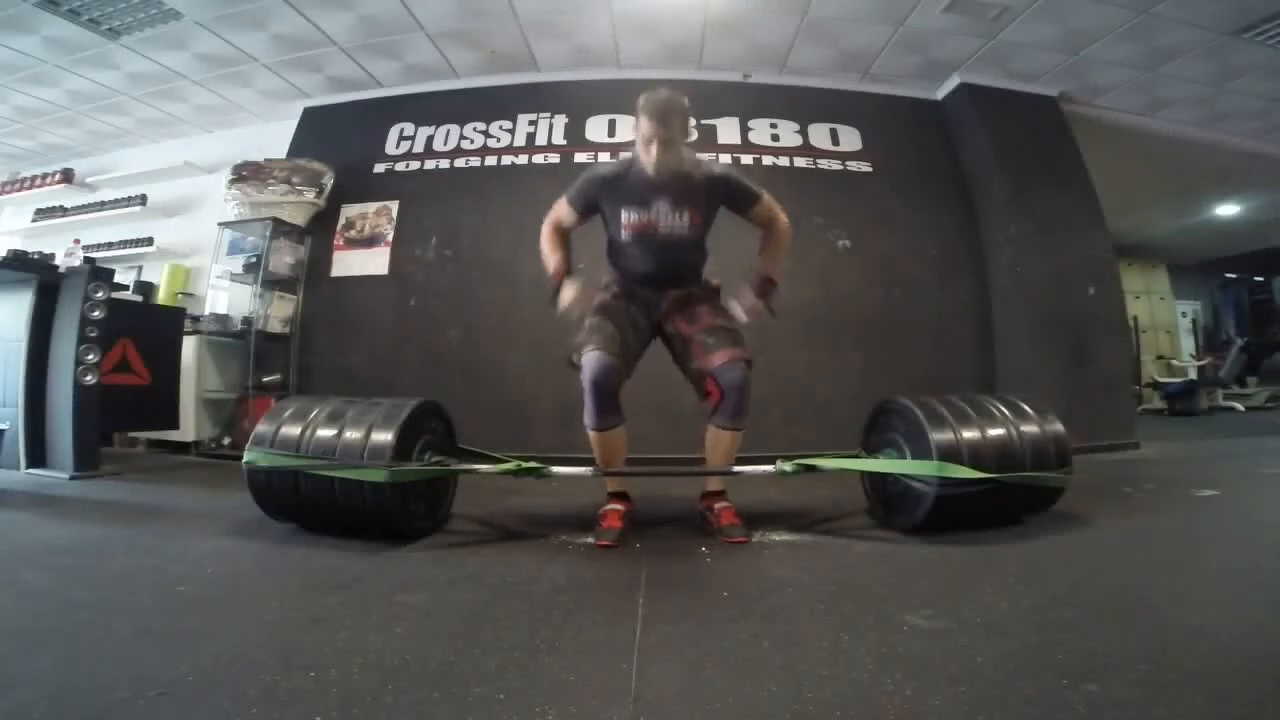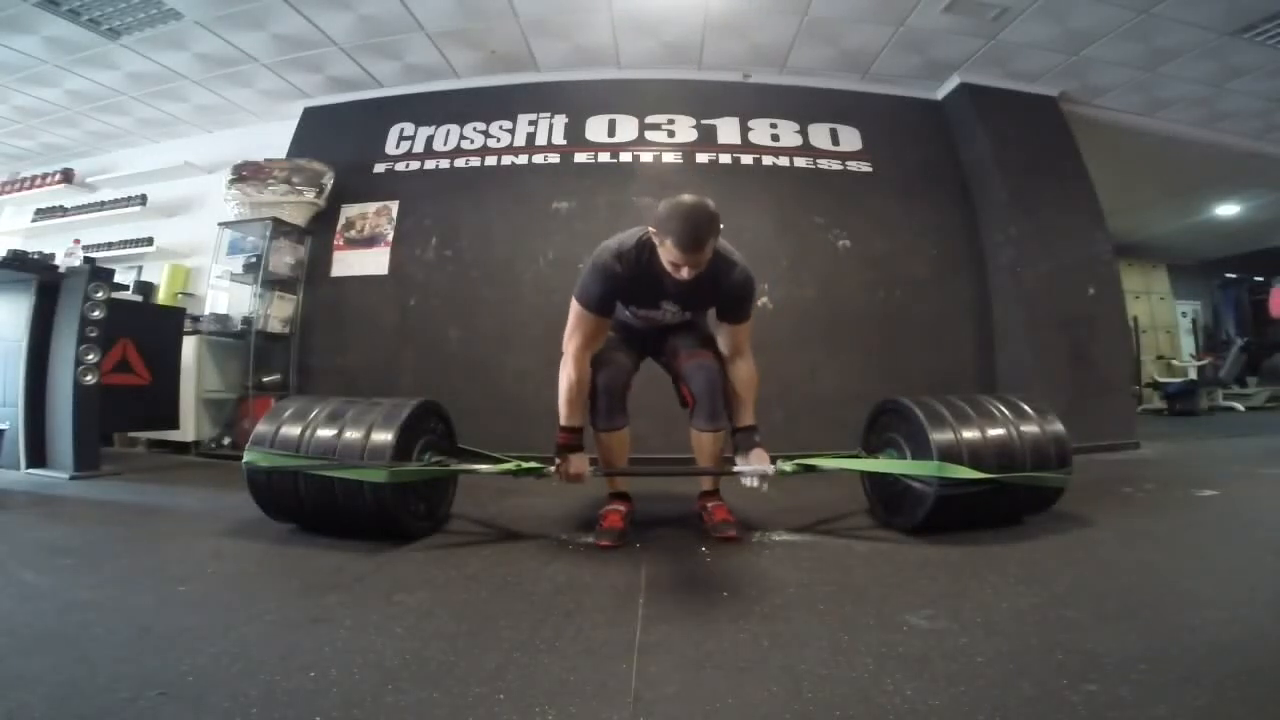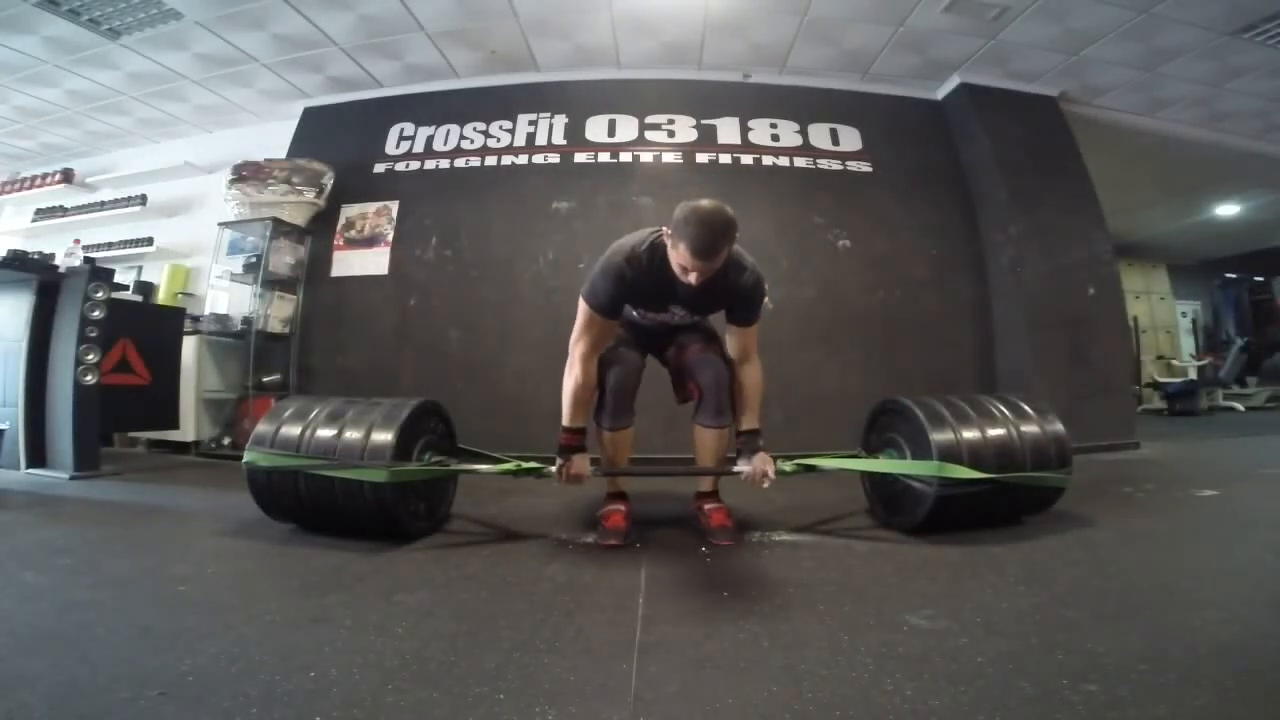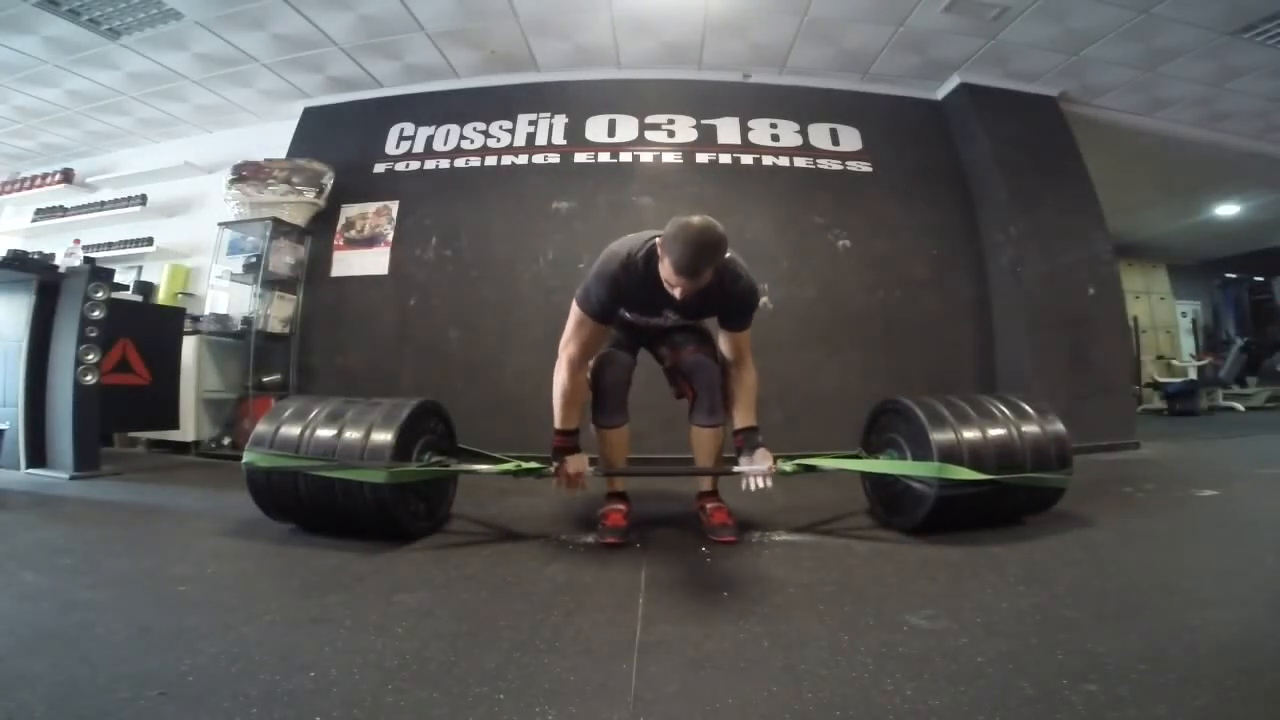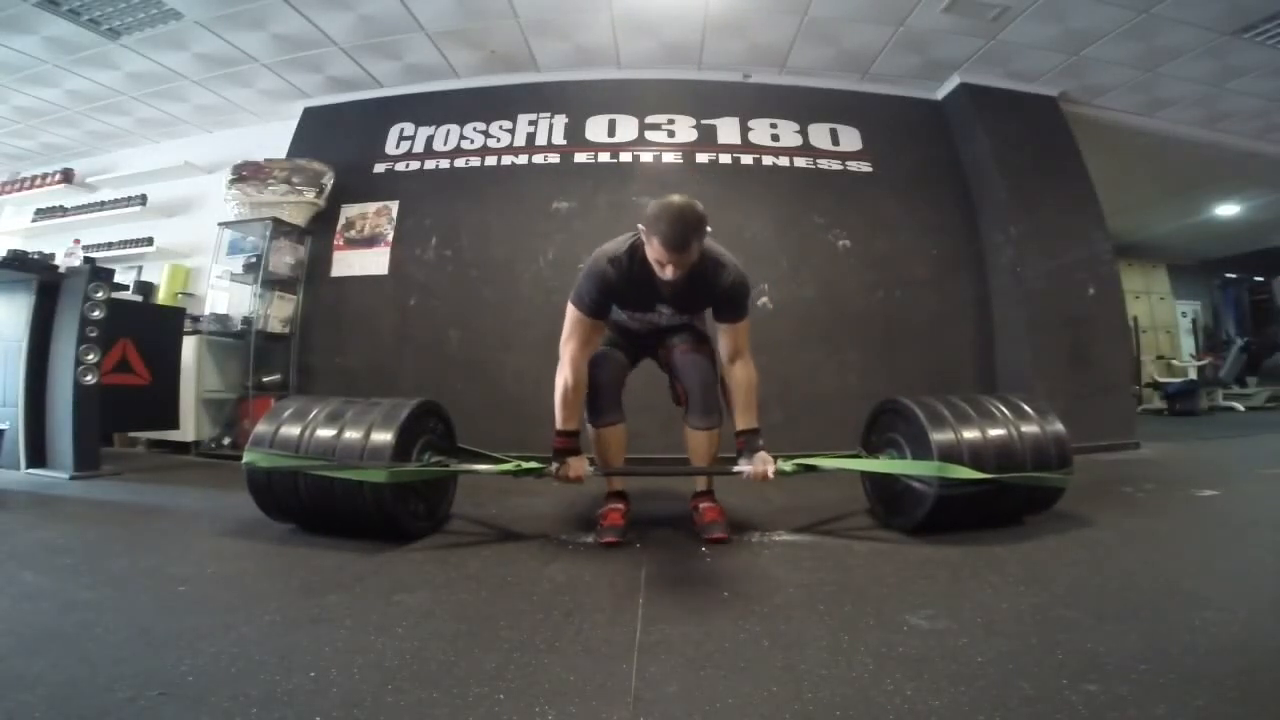
dt=1s
person 1, frame 1
left shoulder: (714, 179)
right shoulder: (605, 179)
left elbow: (777, 224)
right elbow: (553, 225)
left wrist: (764, 285)
right wrist: (562, 281)
left hip: (689, 295)
right hip: (626, 293)
left knee: (734, 378)
right knee: (597, 375)
left ankle: (715, 496)
right ankle: (615, 497)
person 1, frame 2
left shoulder: (733, 275)
right shoulder: (613, 261)
left elbow: (737, 356)
right elbow: (577, 351)
left wrist: (747, 439)
right wrist: (570, 443)
left hip: (684, 329)
right hip: (622, 328)
left knee: (708, 383)
right knee: (604, 384)
left ankle: (710, 496)
right ankle: (617, 497)
person 1, frame 3
left shoulder: (745, 279)
right shoulder: (624, 262)
left elbow: (744, 360)
right elbow: (583, 354)
left wrist: (750, 443)
right wrist: (572, 445)
left hip: (686, 329)
right hip: (626, 325)
left knee: (716, 380)
right knee: (615, 382)
left ankle: (708, 496)
right ankle: (615, 497)
person 1, frame 4
left shoulder: (737, 285)
right shoulder: (617, 266)
left elbow: (738, 362)
right elbow: (572, 358)
left wrist: (749, 440)
right wrist: (566, 446)
left hip: (681, 328)
right hip: (620, 324)
left knee: (708, 377)
right knee: (609, 377)
left ankle: (708, 496)
right ankle: (615, 497)
person 1, frame 5
left shoulder: (726, 275)
right shoulder: (607, 266)
left elbow: (736, 359)
right elbow: (573, 357)
left wrist: (750, 441)
right wrist: (567, 445)
left hip: (680, 330)
right hip: (620, 330)
left knee: (702, 381)
right knee: (600, 378)
left ankle: (703, 496)
right ankle: (615, 496)
